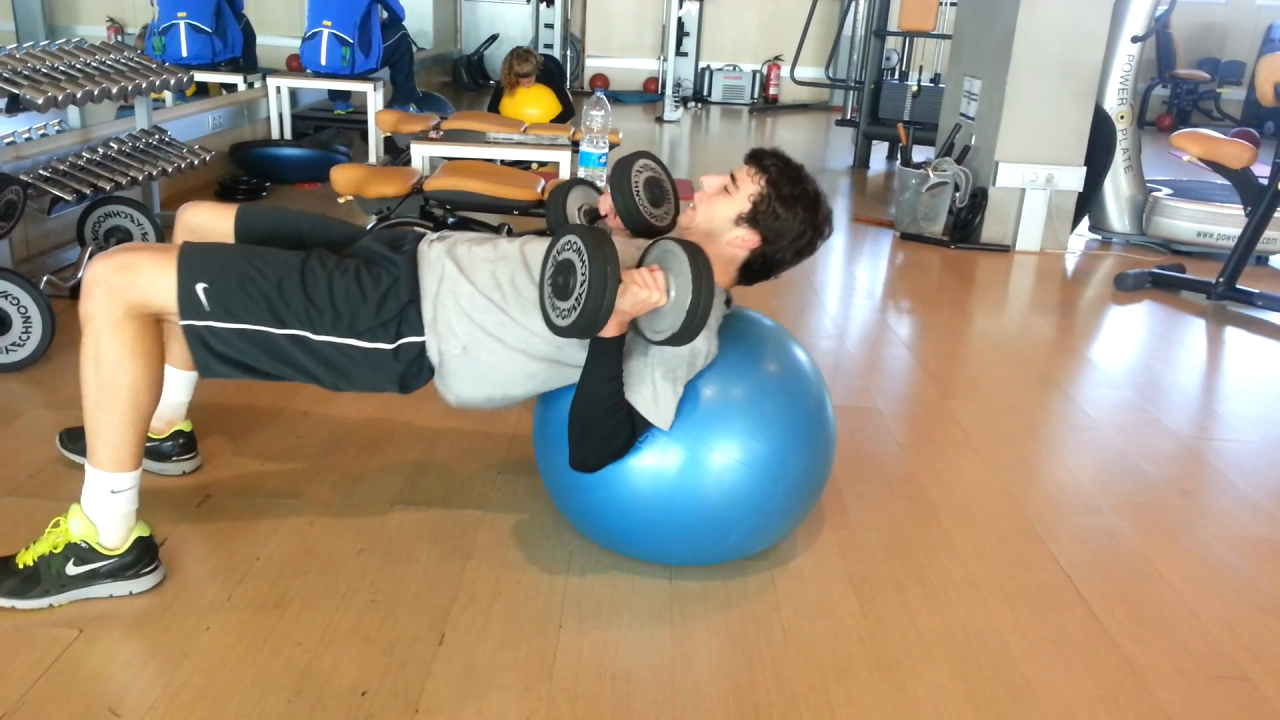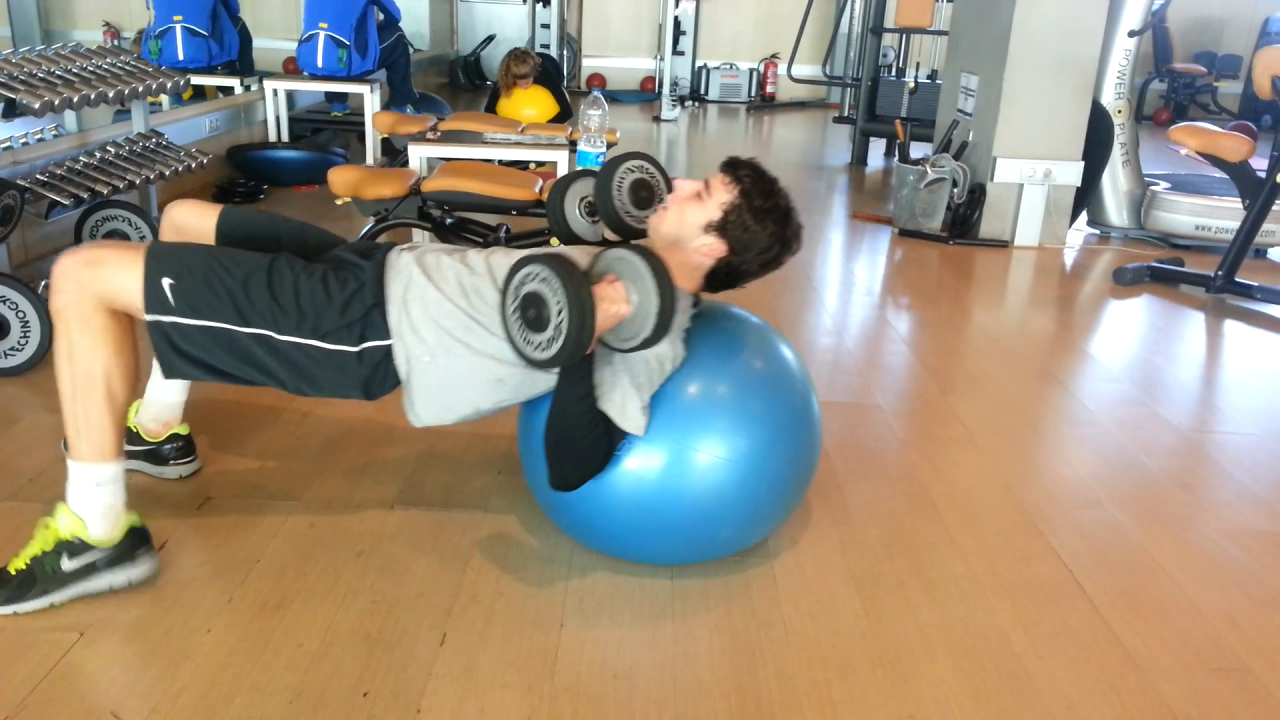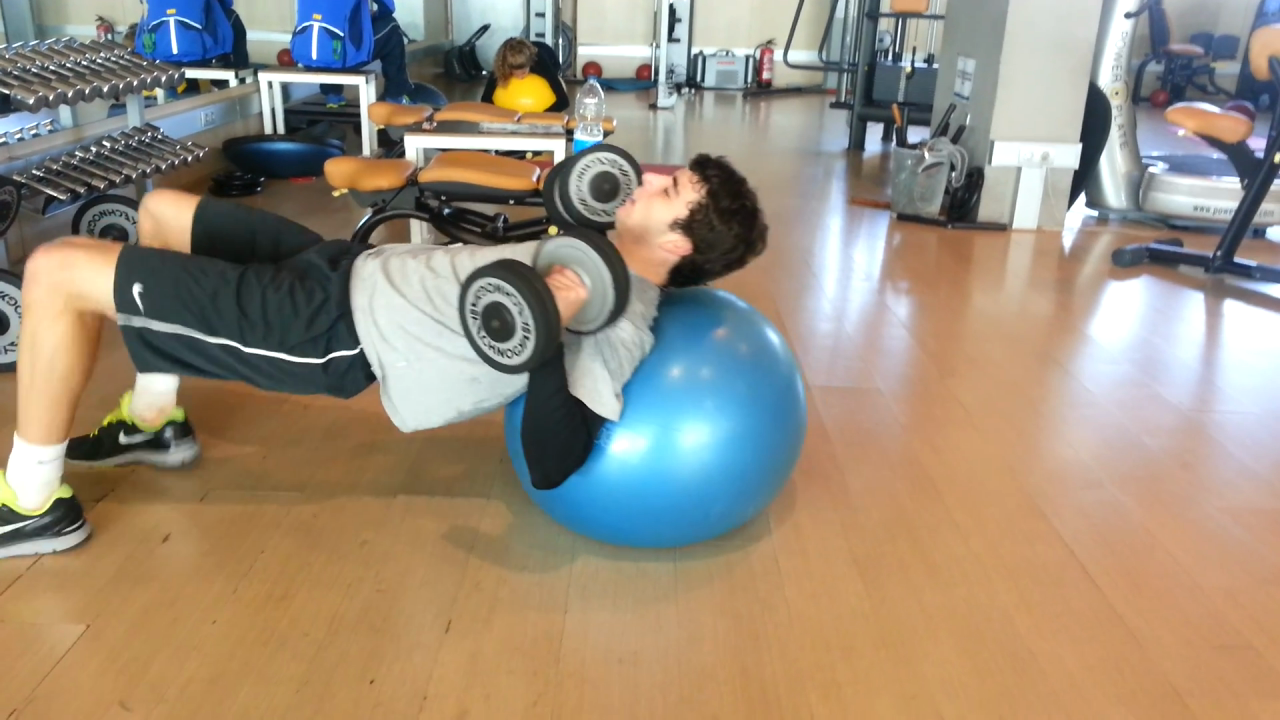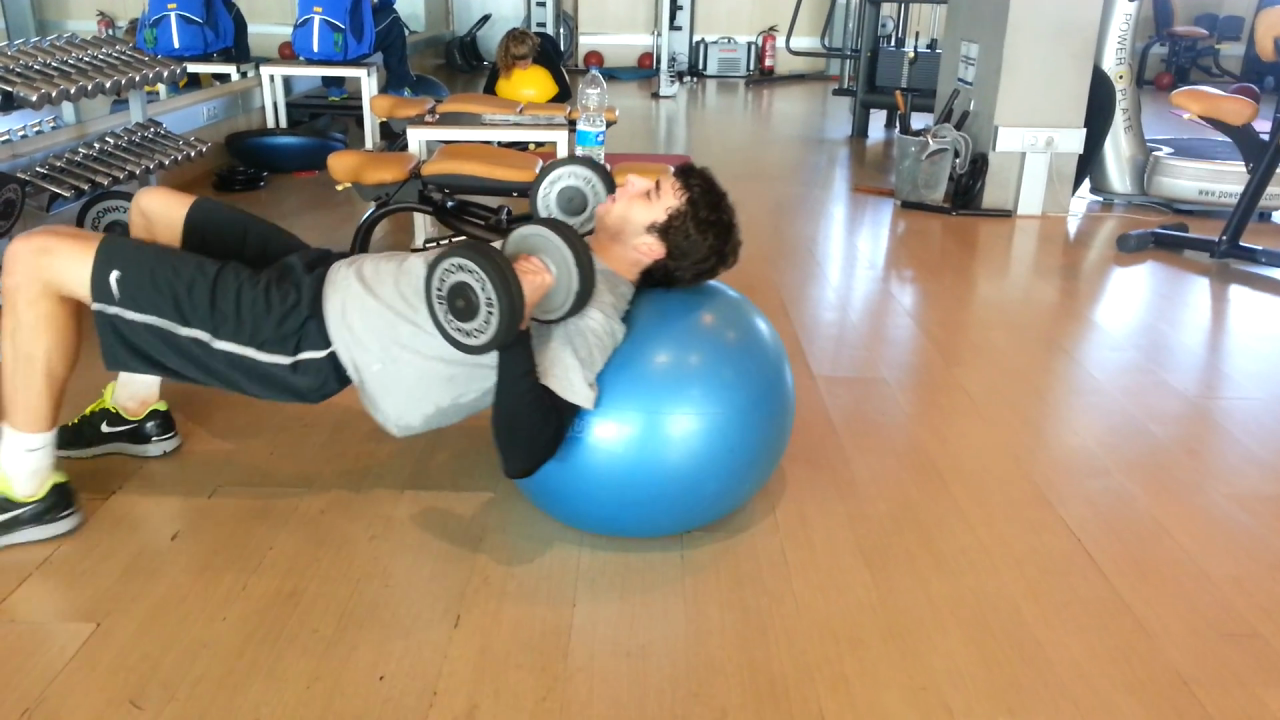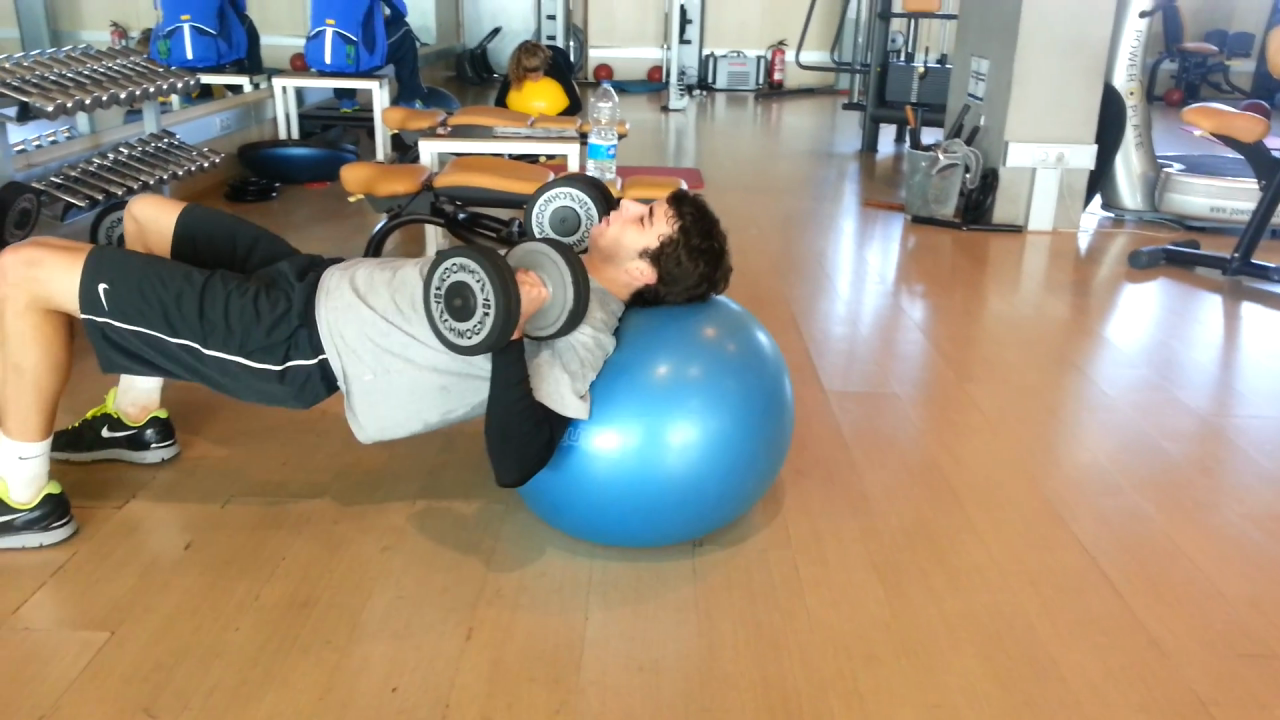
dt=0.2s
person 1, frame 1
left shoulder: (687, 329)
right shoulder: (674, 265)
left elbow: (592, 448)
left wrist: (613, 326)
right wrist: (617, 233)
left hip: (400, 317)
right hip: (413, 262)
left knee: (114, 281)
right knee: (197, 222)
left ankle: (108, 539)
right ankle: (161, 429)
person 1, frame 2
left shoulder: (650, 337)
left elbow: (570, 466)
left wrist: (583, 339)
right wrist: (602, 237)
left hip: (365, 324)
right hip: (384, 271)
left knee: (83, 275)
right knee: (184, 220)
left ankle: (98, 530)
right ankle: (158, 431)
person 1, frame 3
left shoulder: (617, 326)
left elbow: (549, 463)
left hip: (336, 326)
right hip: (354, 270)
right knee: (161, 211)
right ankle: (153, 421)
person 1, frame 4
left shoulder: (589, 318)
right shoulder: (583, 266)
left elbow: (523, 452)
left wrist: (515, 319)
left hip: (311, 330)
right hip: (332, 279)
right knee: (153, 206)
right ankle: (133, 412)
person 1, frame 5
left shoulder: (579, 335)
left elbow: (514, 463)
left wrist: (510, 332)
left hip: (302, 333)
right hip: (324, 283)
right knee: (145, 213)
right ankle: (137, 419)
